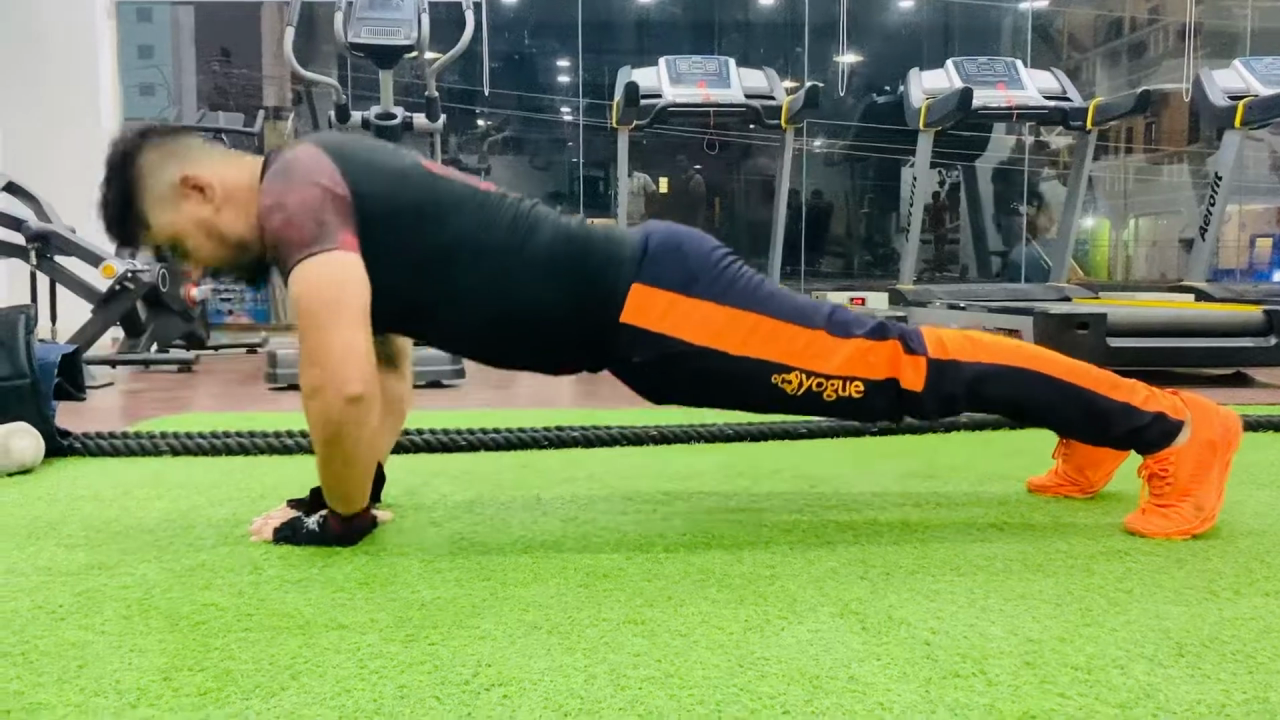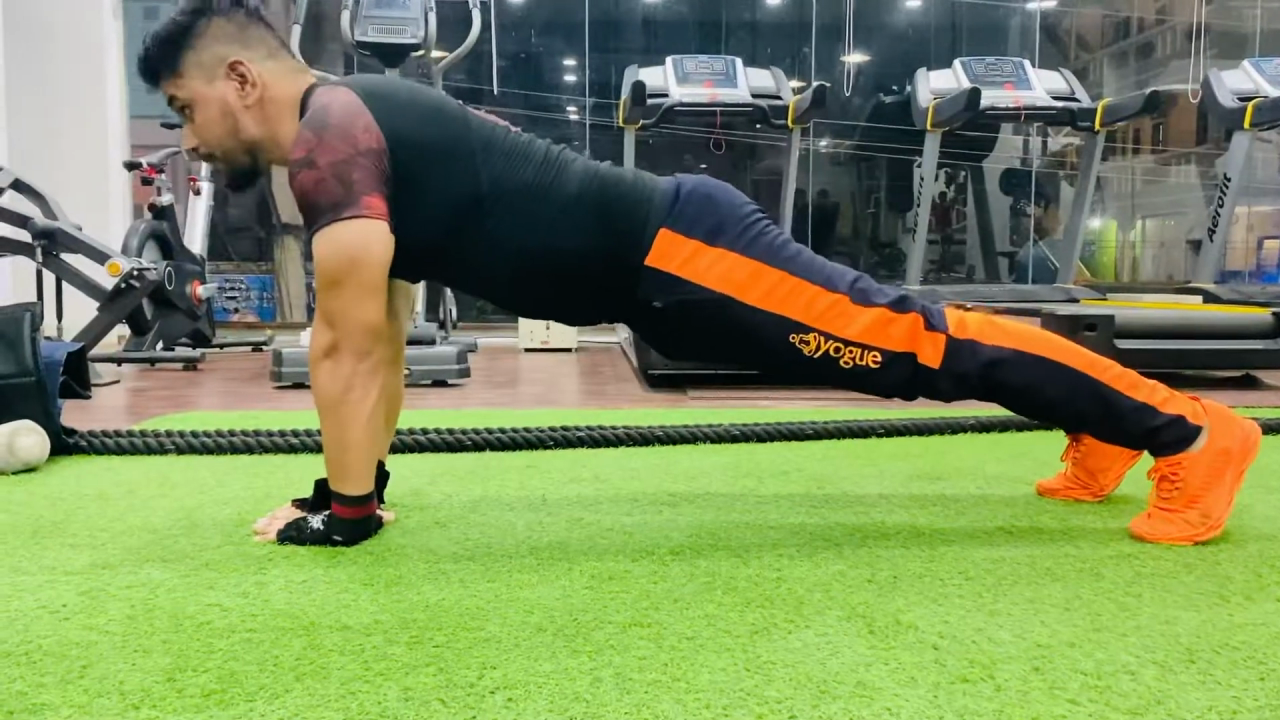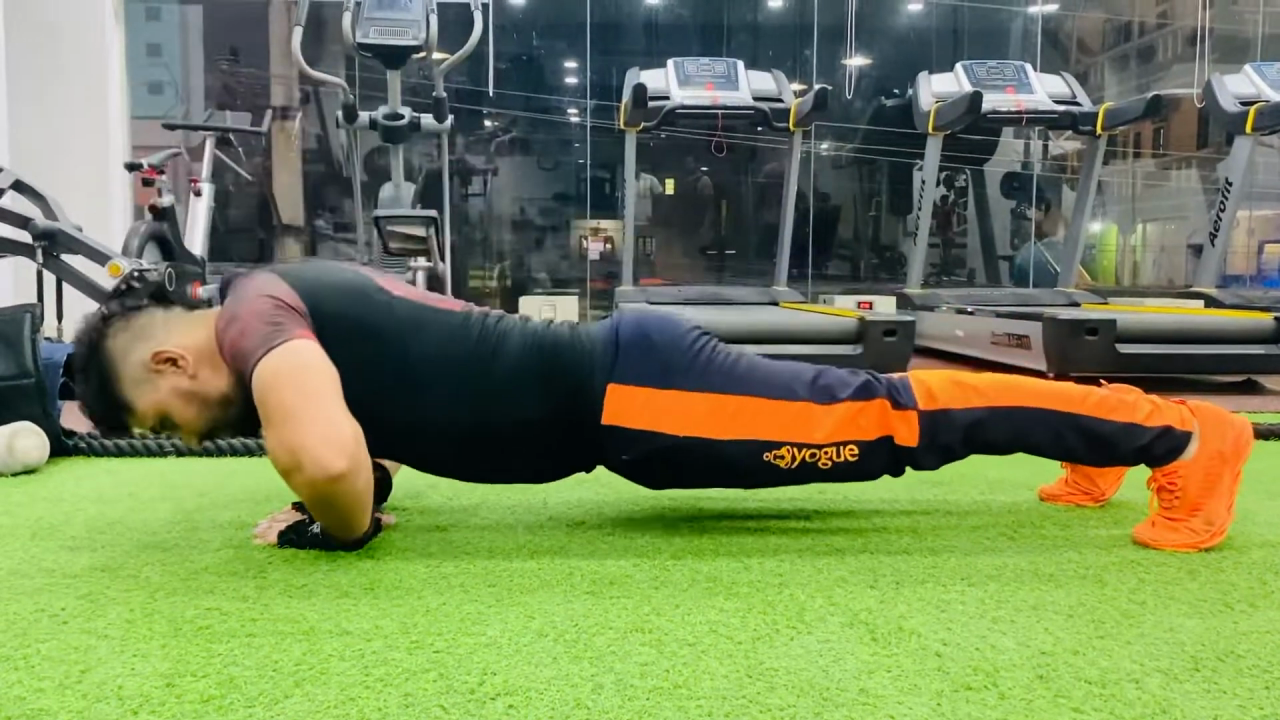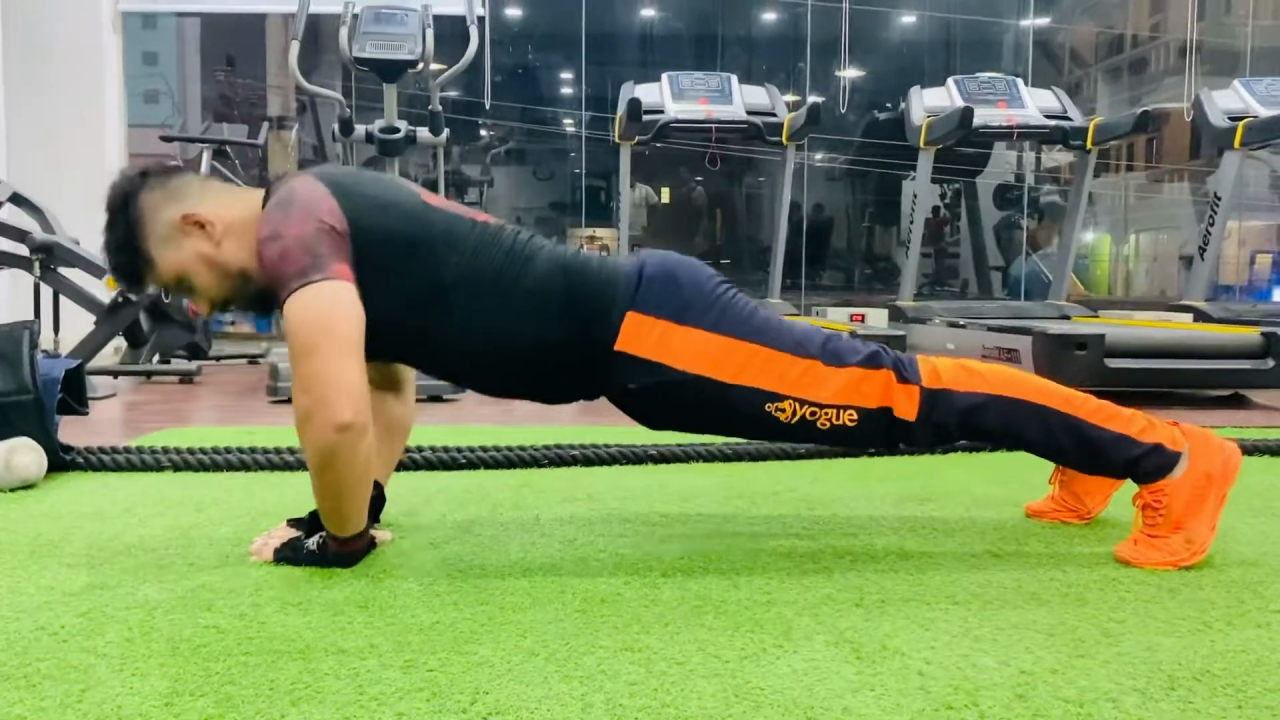
dt=0.7s
person 1, frame 1
left shoulder: (291, 193)
right shoulder: (326, 179)
left elbow: (344, 384)
right elbow: (385, 357)
left wrist: (337, 509)
right wrist: (356, 479)
left hip: (650, 305)
right hip: (635, 303)
left knee: (890, 364)
right knee: (879, 363)
left ankle: (1167, 431)
right ankle: (1092, 417)
person 1, frame 2
left shoulder: (328, 134)
right shoulder: (351, 128)
left elbow: (347, 345)
right elbow: (379, 334)
left wrist: (347, 508)
right wrist: (362, 471)
left hip: (672, 254)
right hip: (660, 256)
left knee: (914, 345)
right knee: (900, 345)
left ankle: (1188, 435)
right ankle: (1104, 431)
person 1, frame 3
left shoulder: (251, 315)
right shoulder: (297, 303)
left elbow: (325, 455)
left wrist: (344, 524)
right wrist: (364, 479)
left hip: (622, 397)
right hip: (612, 375)
left knee: (883, 422)
right knee: (853, 413)
left ankle: (1179, 434)
right ankle: (1102, 422)
person 1, frame 4
left shoulder: (288, 225)
right shoulder: (321, 210)
left elbow: (335, 413)
right elbow: (388, 372)
left wrist: (338, 533)
right wrist: (362, 495)
left hip: (638, 334)
right hip: (631, 317)
left knee: (888, 396)
right knee: (869, 393)
left ankle: (1167, 457)
right ankle: (1094, 455)
